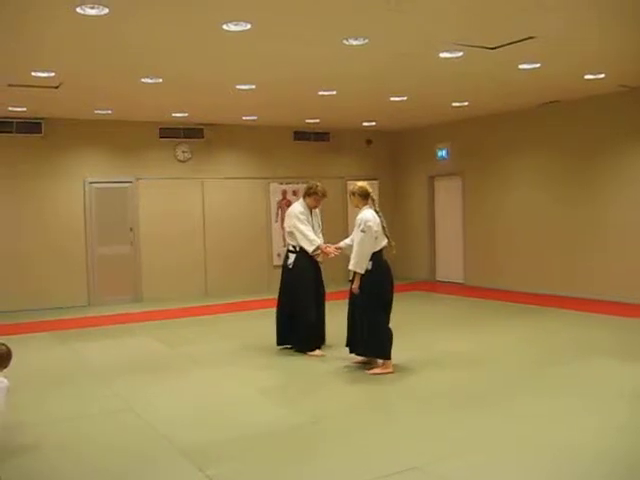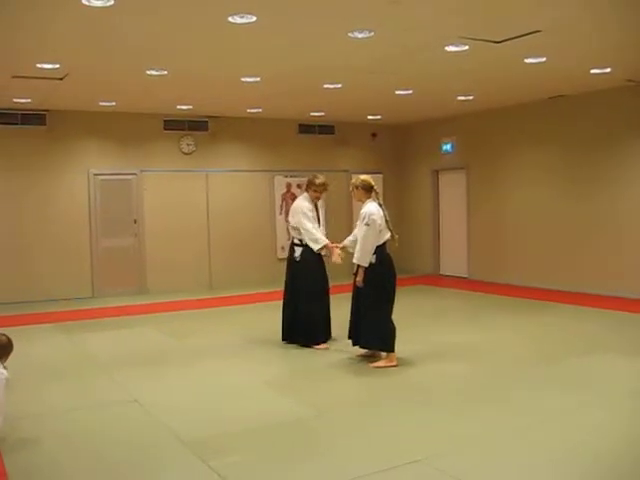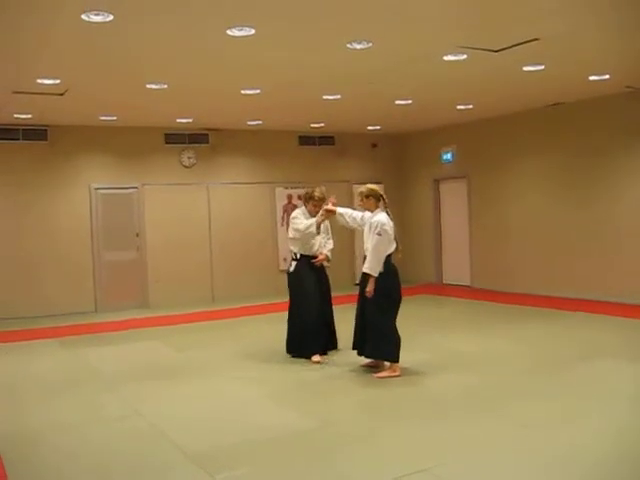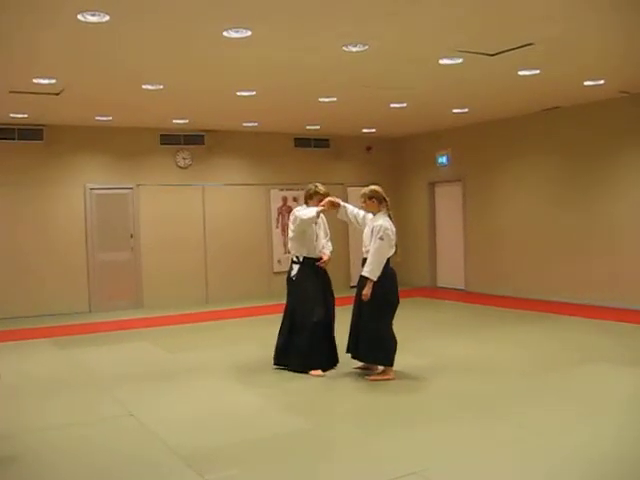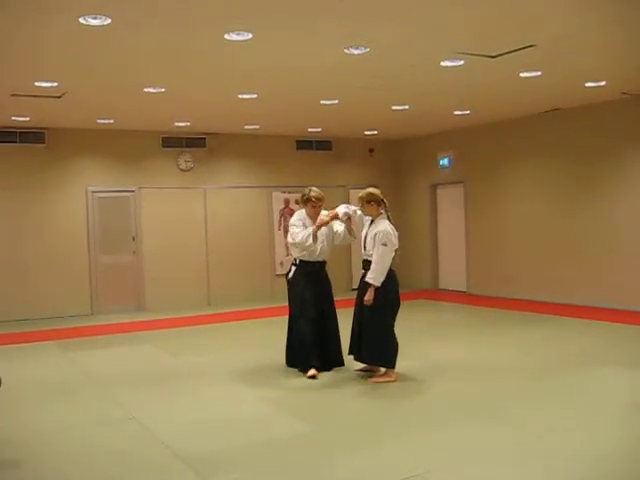
dt=1s
person 1, frame 1
left shoulder: (365, 217)
right shoulder: (370, 214)
left elbow: (362, 250)
right elbow: (356, 240)
left wrist: (357, 278)
right wrist: (335, 247)
left hip: (373, 272)
right hip: (375, 269)
left knee: (375, 315)
right knee: (365, 313)
left ankle: (386, 363)
right ankle: (371, 355)
person 1, frame 2
left shoulder: (369, 211)
right shoulder: (372, 208)
left elbow: (366, 243)
right elbow: (360, 234)
left wrist: (361, 271)
right wrist: (344, 245)
left hip: (376, 265)
right hip: (376, 263)
left knee: (379, 309)
right knee: (367, 306)
left ankle: (390, 356)
right ankle: (374, 348)
person 1, frame 3
left shoulder: (380, 221)
right shoulder: (371, 217)
left elbow: (376, 254)
right elbow: (354, 217)
left wrist: (371, 281)
right wrist: (335, 210)
left hip: (382, 275)
right hip: (377, 274)
left knee: (383, 319)
right knee: (371, 316)
left ankle: (393, 366)
right ankle: (379, 359)
person 1, frame 4
left shoulder: (382, 225)
right shoulder: (372, 219)
left elbow: (377, 257)
right elbow: (354, 214)
left wrist: (369, 284)
right wrist: (338, 204)
left hip: (381, 279)
right hip: (373, 275)
left knee: (380, 323)
right knee: (366, 319)
left ankle: (387, 370)
right ankle: (372, 362)
person 1, frame 5
left shoulder: (384, 229)
right shoulder: (369, 221)
left elbow: (381, 262)
right elbow: (350, 211)
left wrist: (372, 289)
right wrist: (337, 214)
left hip: (382, 282)
right hip: (370, 276)
left knee: (381, 325)
right knee: (367, 321)
left ankle: (389, 371)
right ankle: (374, 364)
person 2, frame 1
left shoulder: (314, 212)
right shoulder: (295, 211)
right elbow: (305, 235)
left wrist: (321, 249)
right wrist: (323, 247)
left hip: (310, 258)
right hip: (297, 260)
left knee: (316, 299)
right knee: (303, 302)
left ankle: (313, 339)
right ankle: (307, 344)
person 2, frame 2
left shoulder: (316, 204)
right shoulder: (301, 205)
right elbow: (310, 231)
left wrist: (326, 245)
right wrist: (329, 246)
left hip: (313, 251)
right hip: (302, 252)
left knee: (319, 292)
right knee: (307, 295)
left ankle: (303, 334)
right ankle: (311, 337)
person 2, frame 3
left shoulder: (322, 217)
right shoulder: (297, 216)
left elbow: (328, 239)
right elbow: (304, 230)
left wrist: (325, 254)
right wrist: (320, 219)
left hip: (317, 264)
right hip: (301, 265)
left knee: (323, 305)
right knee: (307, 307)
left ankle: (322, 344)
right ankle: (308, 349)
person 2, frame 4
left shoulder: (320, 217)
right shoulder: (298, 214)
left elbow: (326, 240)
right elbow: (304, 218)
left wrist: (327, 254)
right wrist: (321, 209)
left hip: (318, 268)
right hip: (301, 269)
left knee: (325, 313)
right knee: (308, 316)
left ankle: (324, 357)
right ankle: (309, 362)
person 2, frame 5
left shoulder: (326, 217)
right shoulder: (297, 219)
left elbow: (342, 236)
right elbow: (300, 240)
left wrist: (348, 224)
right wrist: (317, 227)
left hip: (320, 271)
right hip: (301, 272)
left knee: (326, 316)
right knee: (305, 317)
left ankle: (326, 359)
right ankle: (308, 363)
